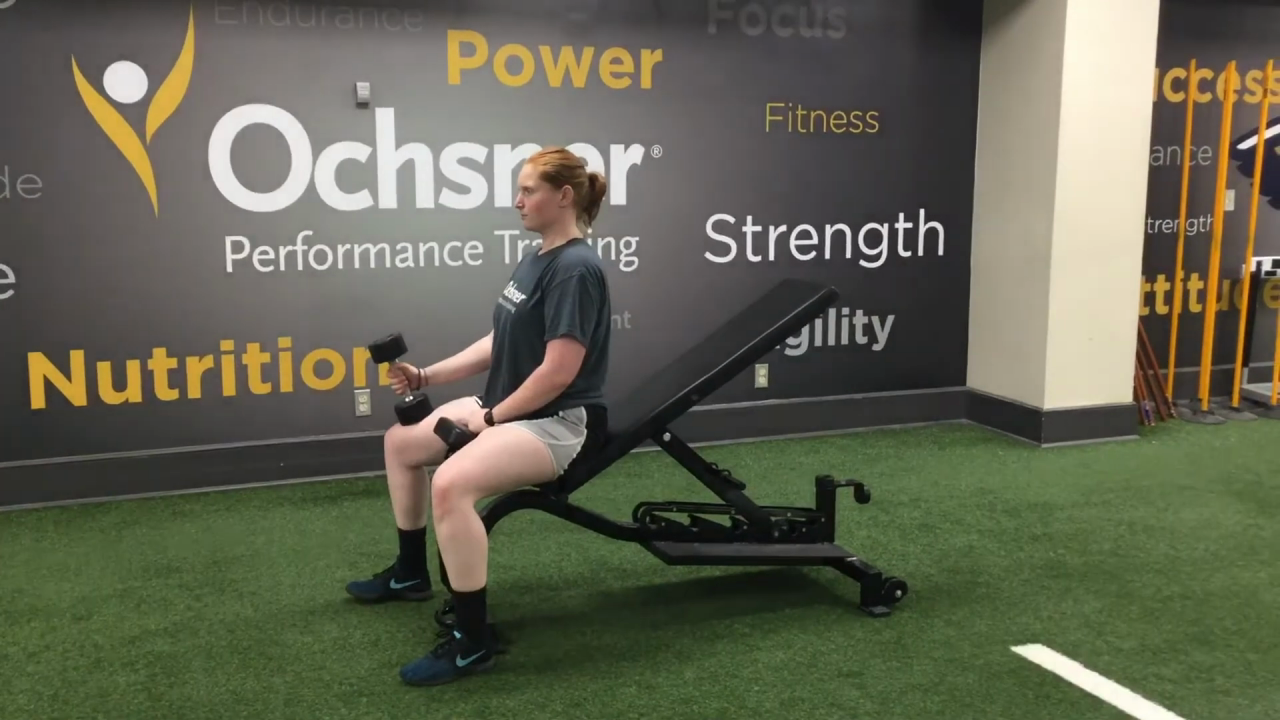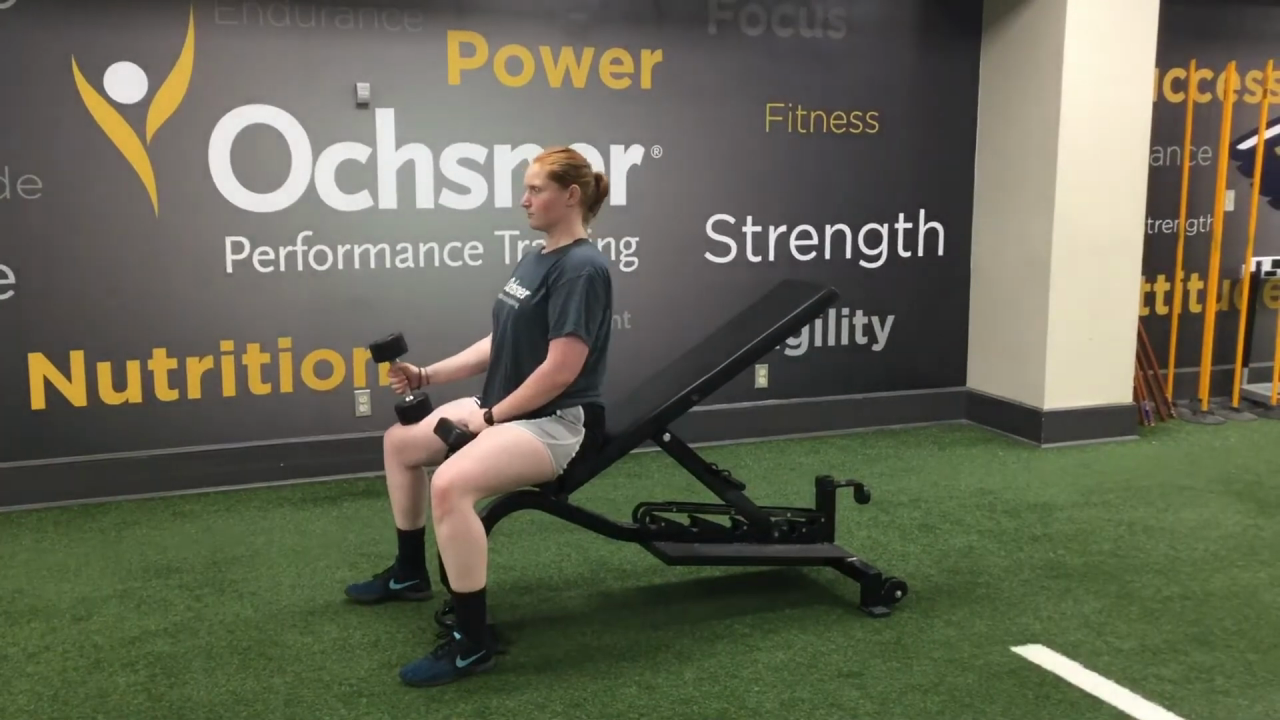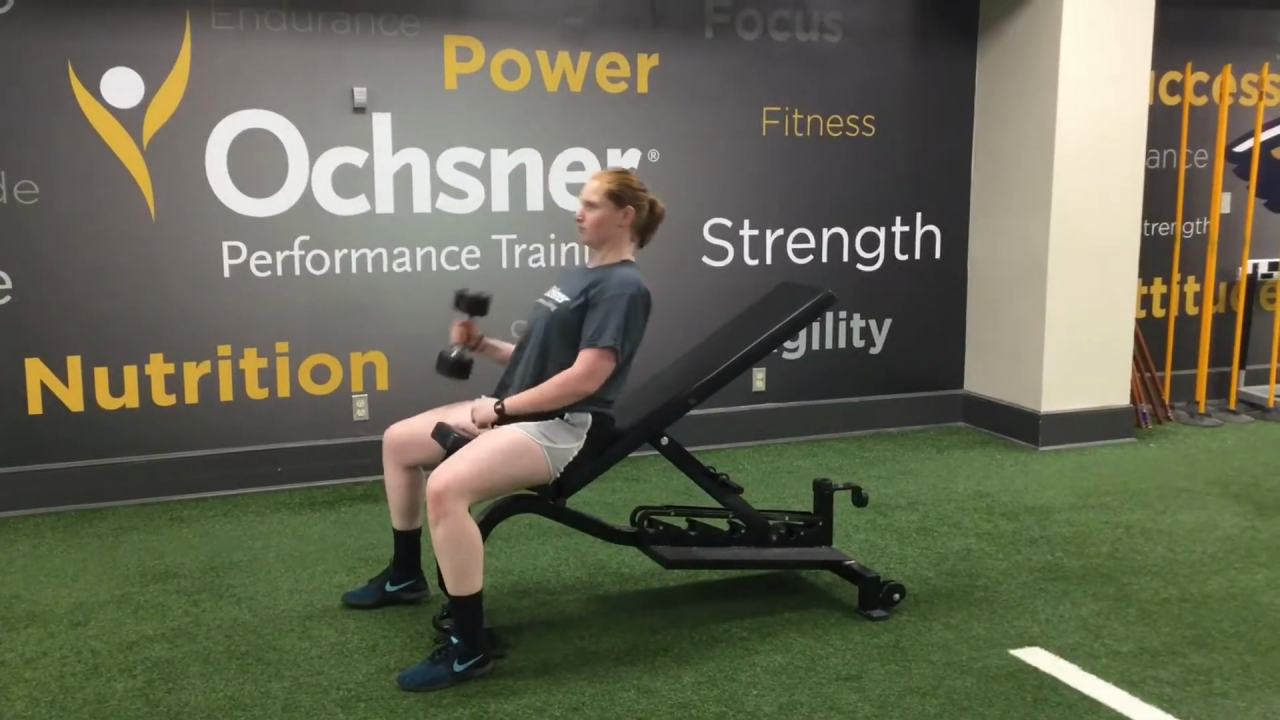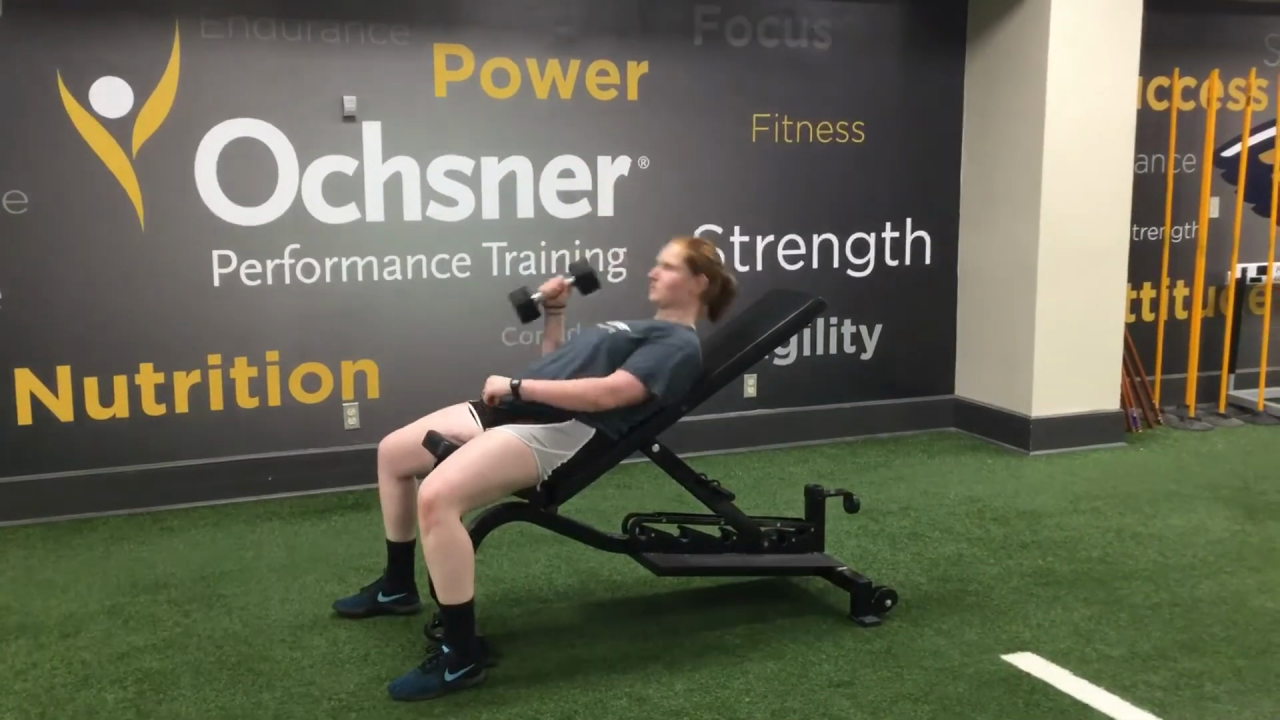
dt=0.4s
person 1, frame 1
left shoulder: (575, 268)
right shoulder: (534, 259)
left elbow: (558, 371)
right elbow: (497, 344)
left wrist: (492, 417)
right wrist: (425, 375)
left hip: (558, 421)
right hip: (507, 406)
left knee: (452, 483)
right knee: (399, 441)
left ankle: (473, 642)
right ankle: (411, 571)
person 1, frame 2
left shoulder: (582, 267)
right shoulder: (533, 260)
left elbow: (562, 369)
right elbow: (498, 346)
left wrist: (492, 416)
right wrist: (426, 375)
left hip: (558, 420)
right hip: (505, 406)
left knee: (450, 484)
right knee: (399, 441)
left ankle: (472, 643)
right ankle: (409, 572)
person 1, frame 3
left shoulder: (625, 287)
right shoulder: (583, 274)
left elbow: (584, 378)
left wrist: (500, 410)
right wrist: (483, 346)
left hip: (564, 426)
right hip: (517, 408)
left knee: (444, 488)
right knee: (397, 442)
left ankle: (470, 648)
right ankle: (405, 574)
person 1, frame 4
left shoulder: (679, 347)
right shoulder: (639, 327)
left elbow: (604, 393)
left wrist: (516, 386)
right wrist: (552, 315)
left hip: (558, 430)
right hip: (514, 411)
left knee: (436, 497)
right knee: (393, 453)
left ankle: (461, 656)
right ankle: (397, 587)
